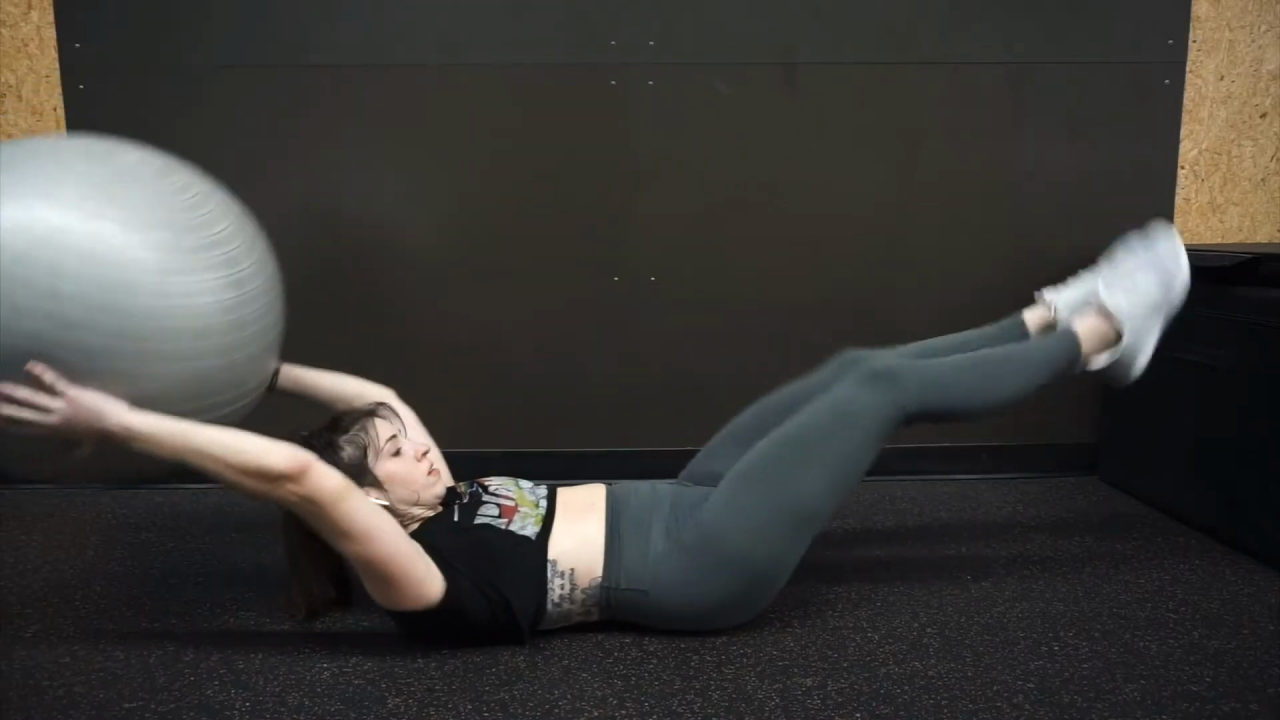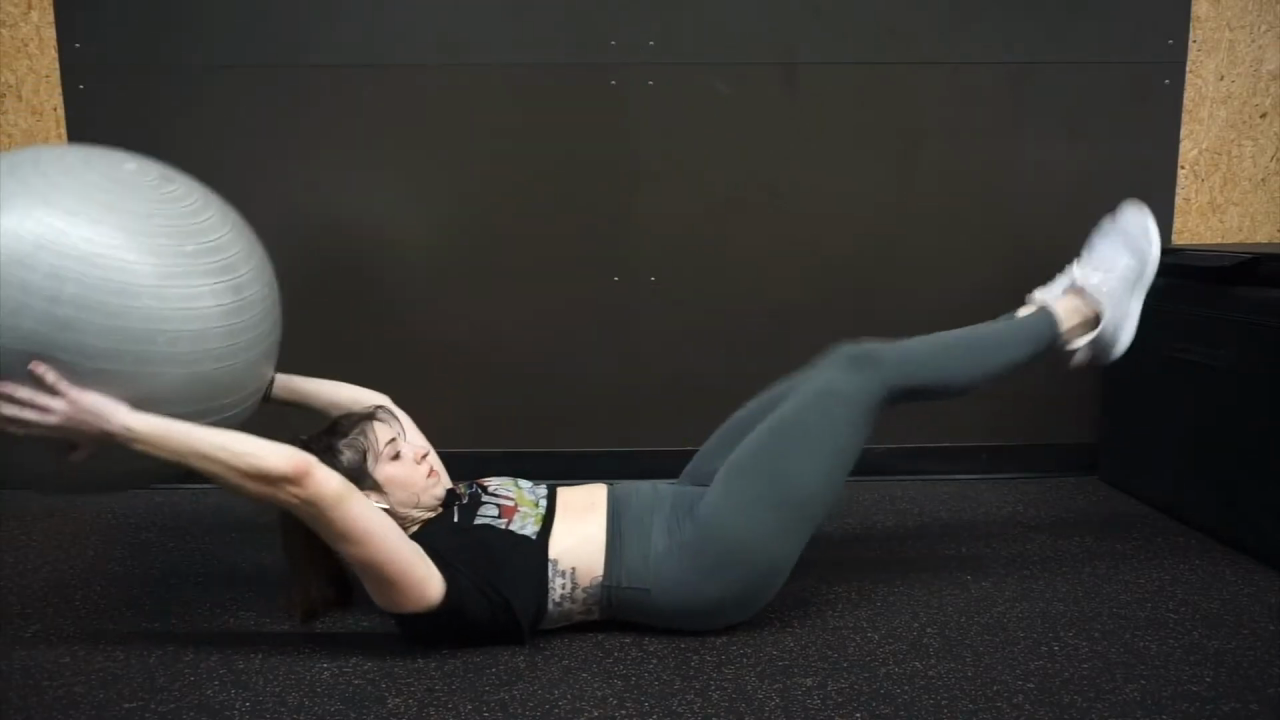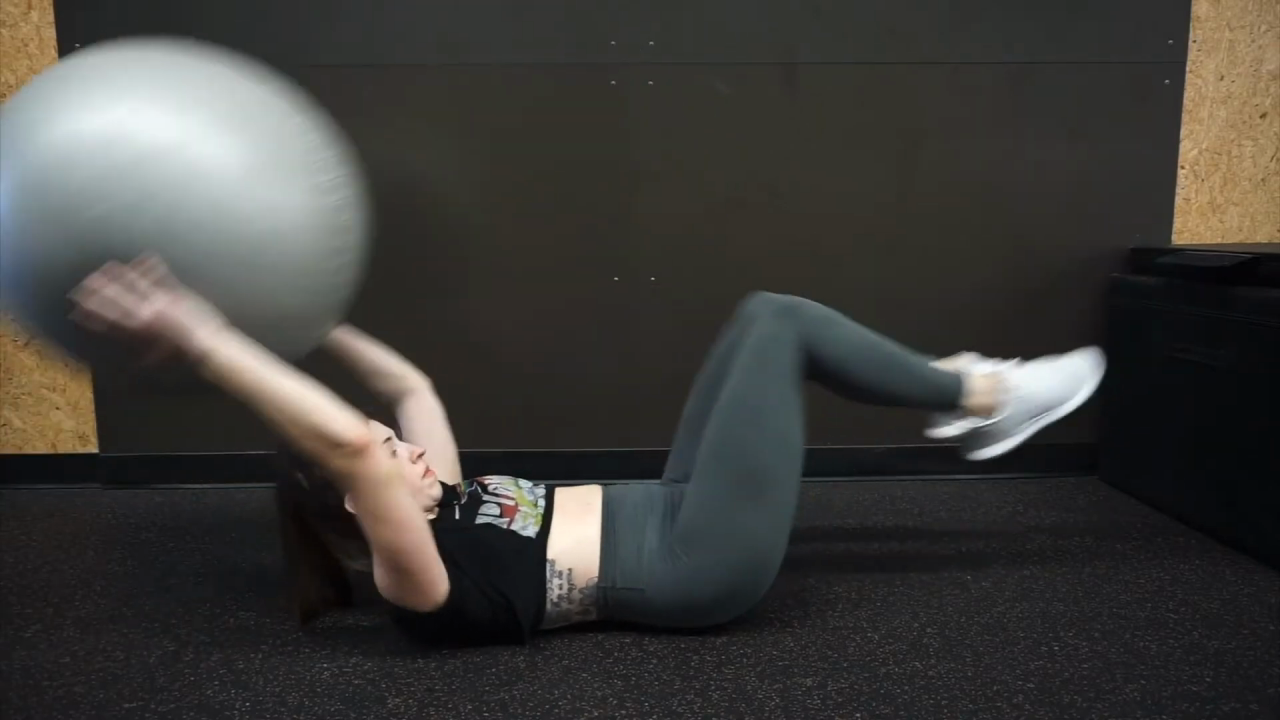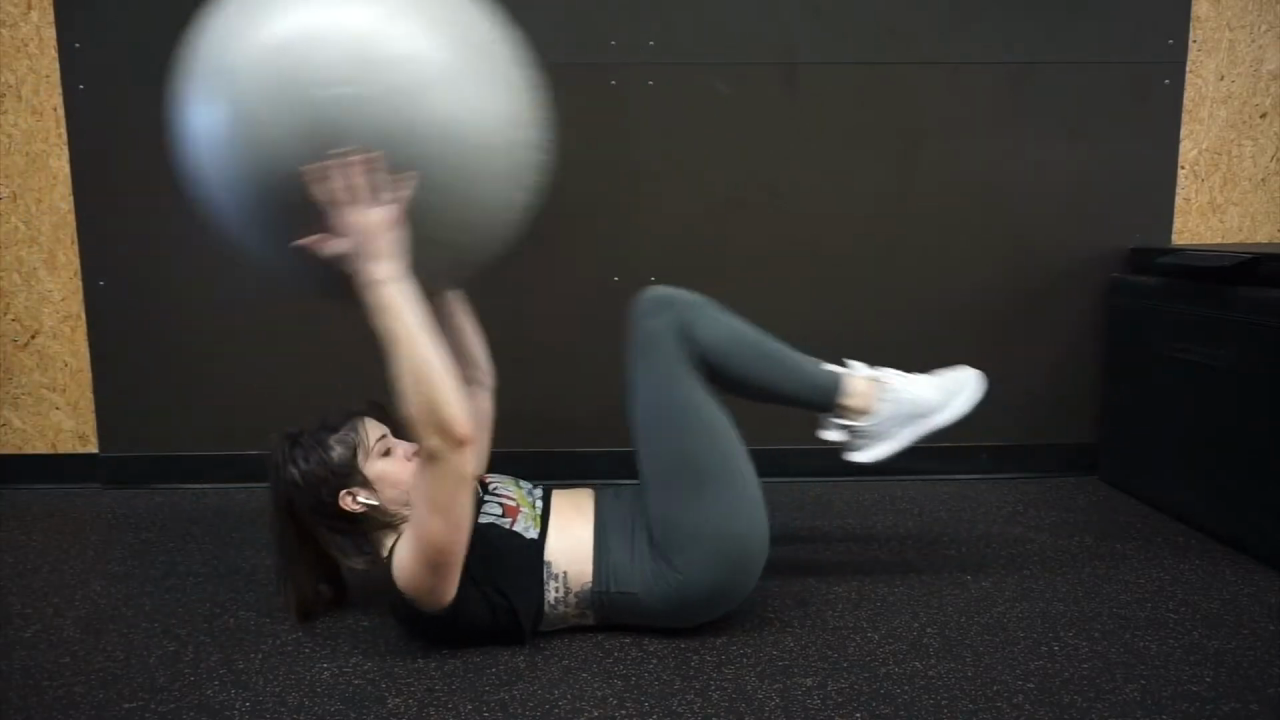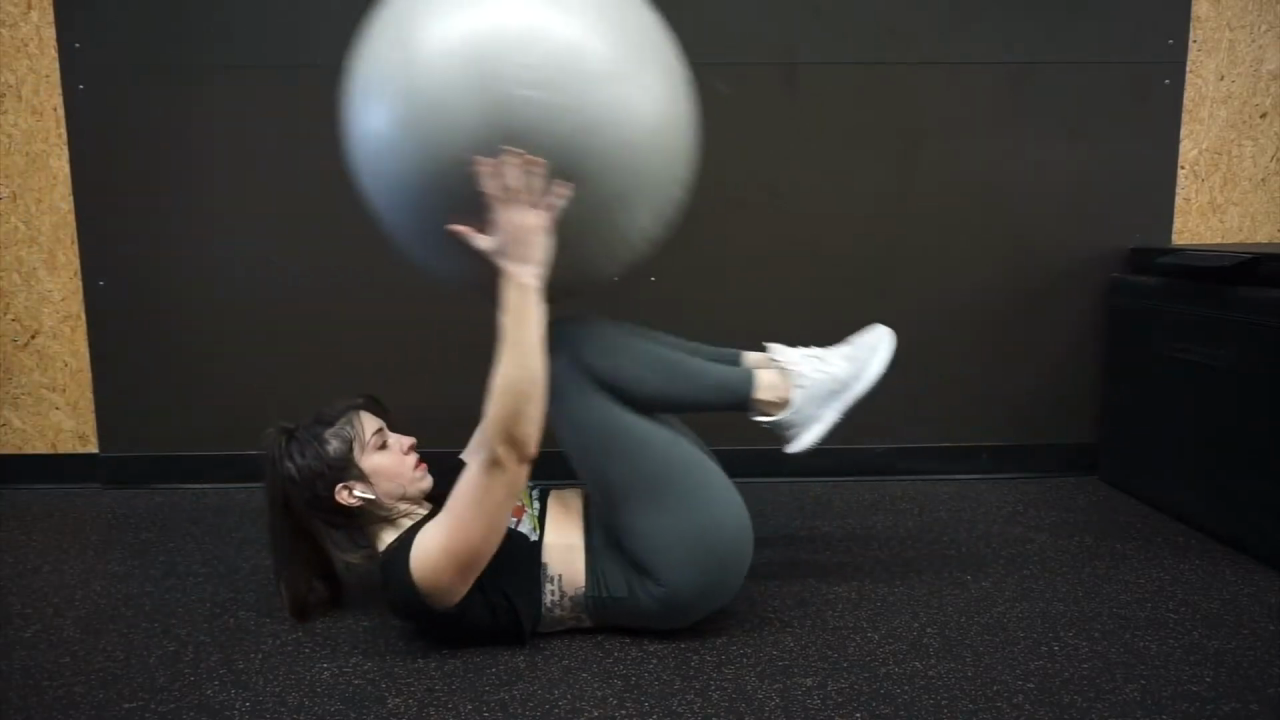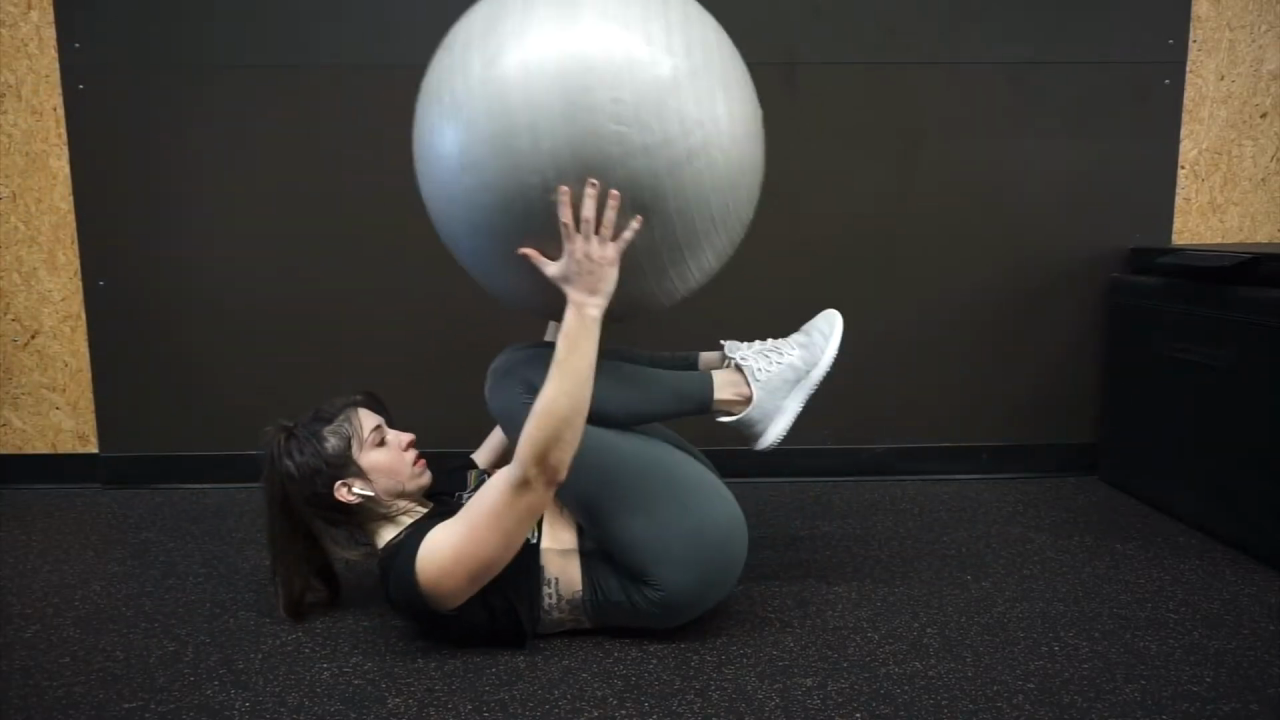
dt=0.2s
person 1, frame 1
left shoulder: (442, 511)
right shoulder: (419, 583)
left elbow: (372, 400)
right elbow: (297, 470)
left wrist: (261, 369)
right wrist: (122, 418)
left hip: (684, 509)
right hip: (708, 562)
left knee: (864, 370)
right knee: (882, 382)
left ankle: (1060, 321)
right ankle: (1098, 330)
person 1, frame 2
left shoulder: (442, 516)
right shoulder: (421, 587)
left elbow: (374, 403)
right elbow: (297, 478)
left wrist: (250, 378)
right wrist: (122, 422)
left hip: (684, 512)
right hip: (707, 563)
left knee: (847, 362)
right knee: (858, 371)
left ankle: (1056, 313)
right ankle: (1076, 312)
person 1, frame 3
left shoulder: (450, 513)
right shoulder: (424, 588)
left elbow: (413, 387)
right elbow: (354, 449)
right wrist: (197, 334)
left hip: (673, 516)
right hip: (703, 563)
left knee: (766, 326)
right knee: (771, 320)
left ankle: (972, 392)
right ankle: (980, 394)
person 1, frame 4
left shoulder: (452, 520)
right shoulder: (424, 582)
left elbow: (475, 379)
right elbow: (448, 436)
left wrist: (423, 274)
right wrist: (382, 270)
left hip: (692, 543)
right hip: (701, 562)
left knee: (660, 322)
right knee: (657, 313)
left ankle: (857, 398)
right ankle: (861, 403)
person 1, frame 5
left shoulder: (425, 514)
right shoulder: (422, 571)
right elbow: (511, 443)
left wrist: (520, 268)
right wrist: (521, 274)
left hip: (678, 543)
right hip: (692, 553)
left knee: (560, 354)
right knee: (565, 351)
left ankle: (777, 378)
right ankle: (778, 392)
person 1, frame 6
left shoulder: (435, 504)
right shoulder: (423, 568)
right elbow: (542, 467)
left wrist: (575, 296)
right wrist: (585, 299)
left hip: (677, 530)
right hip: (689, 552)
left knee: (525, 380)
right knee: (517, 379)
left ankle: (733, 373)
right ankle: (737, 388)
